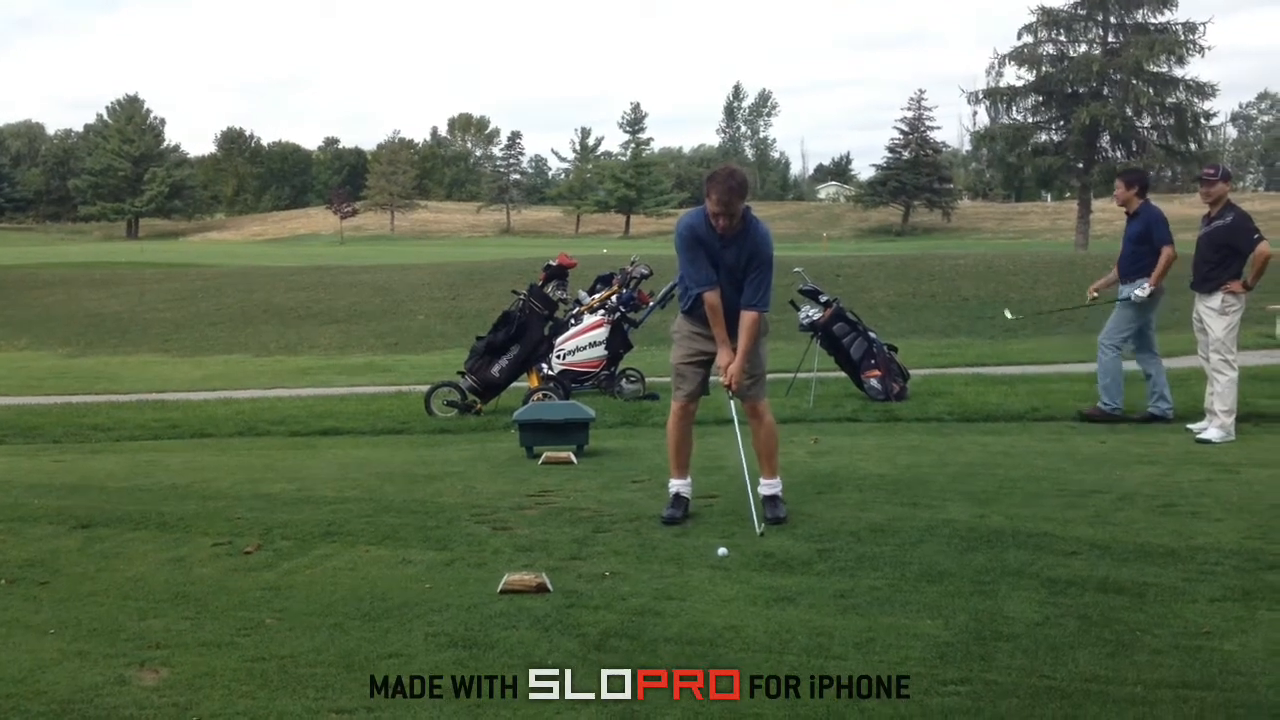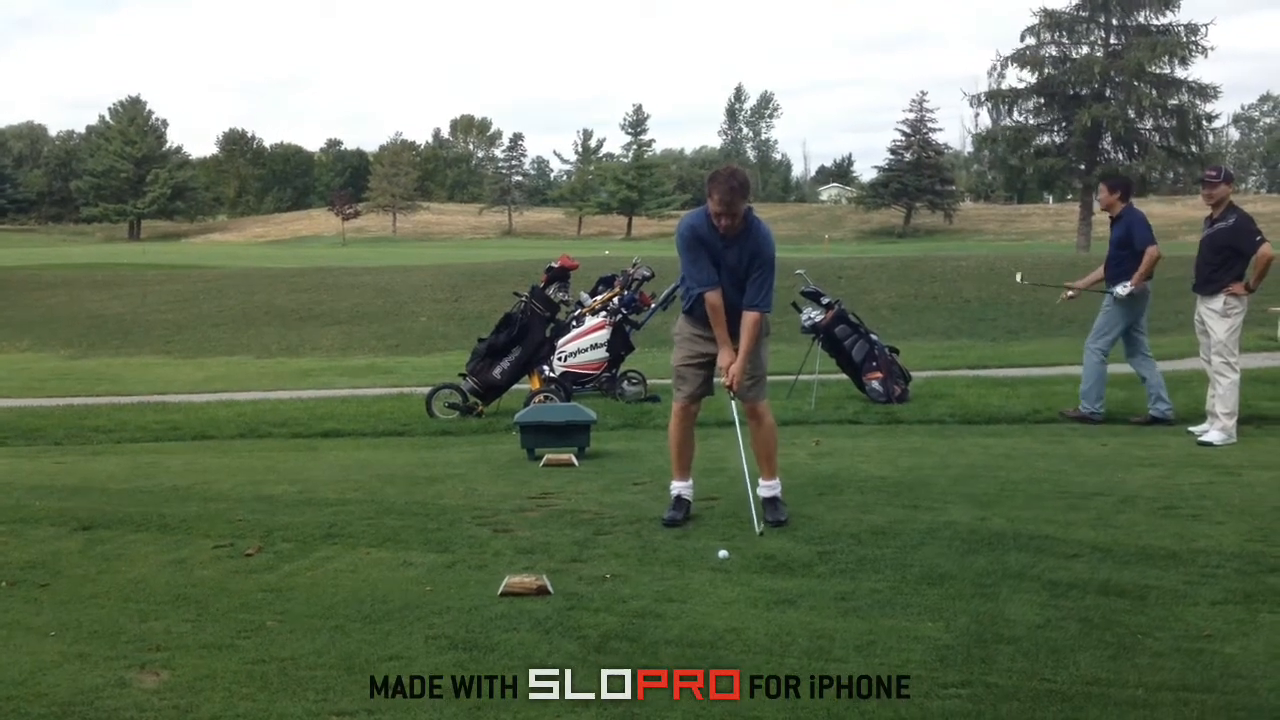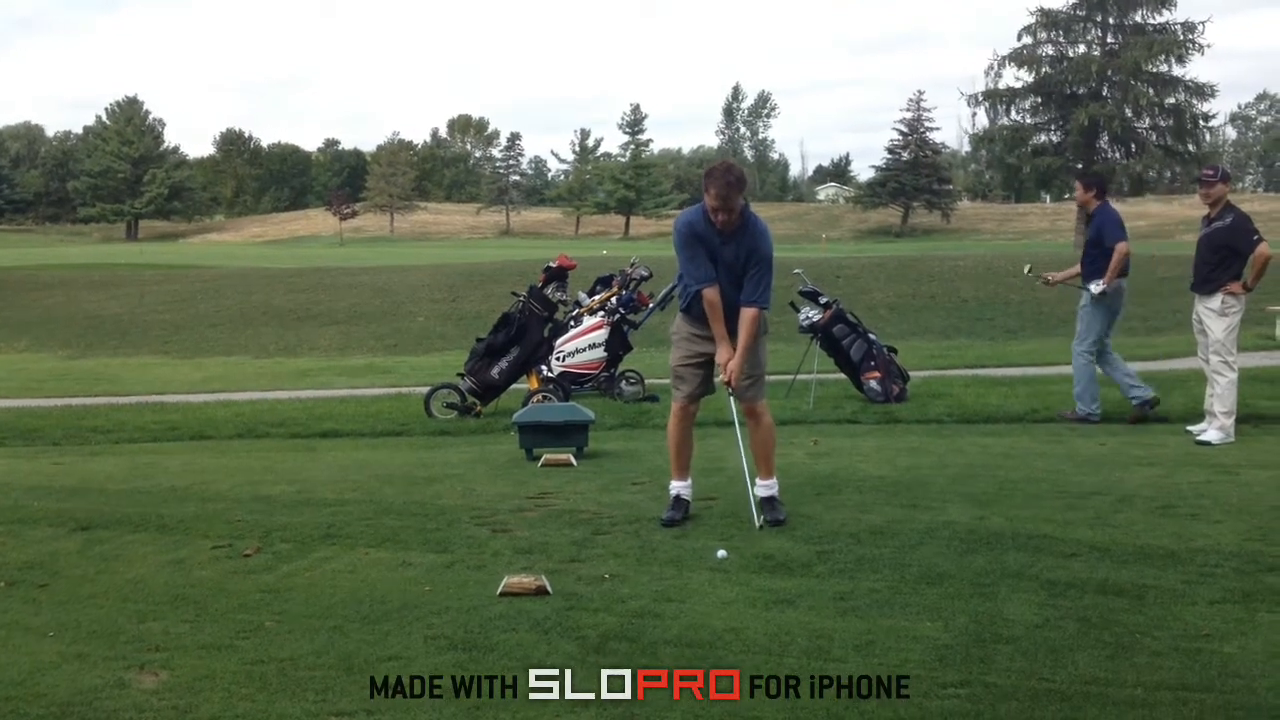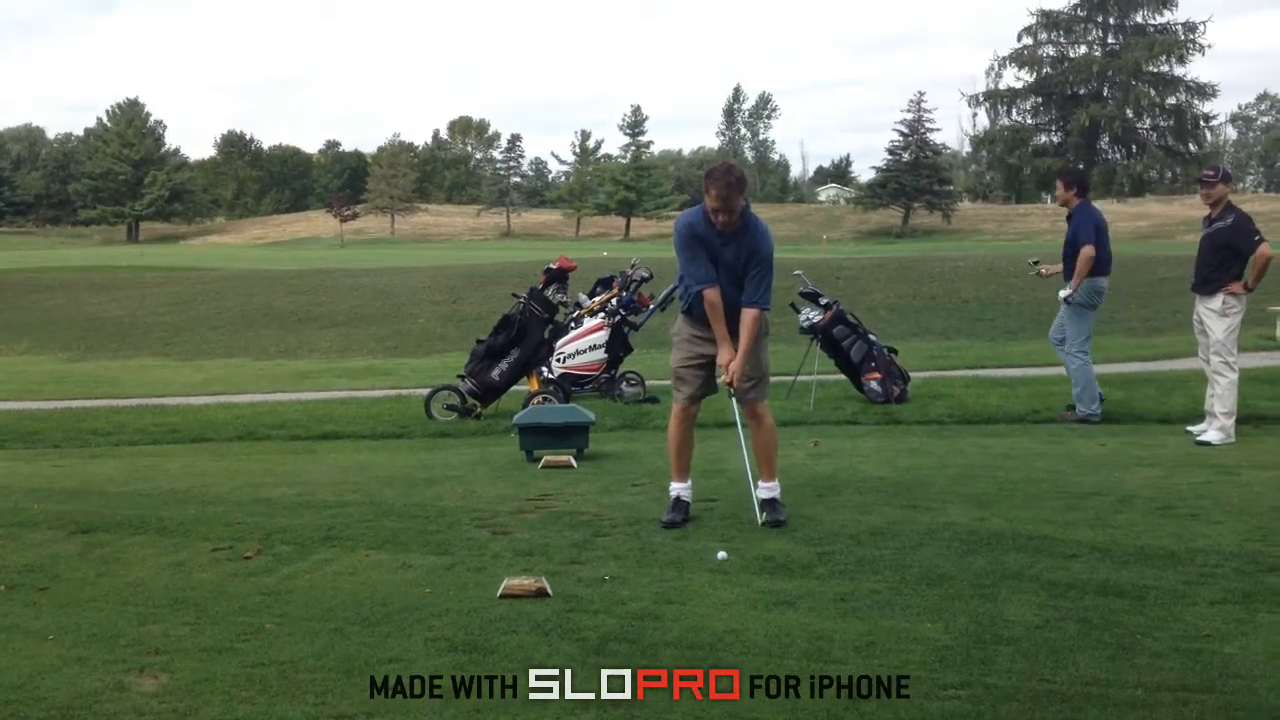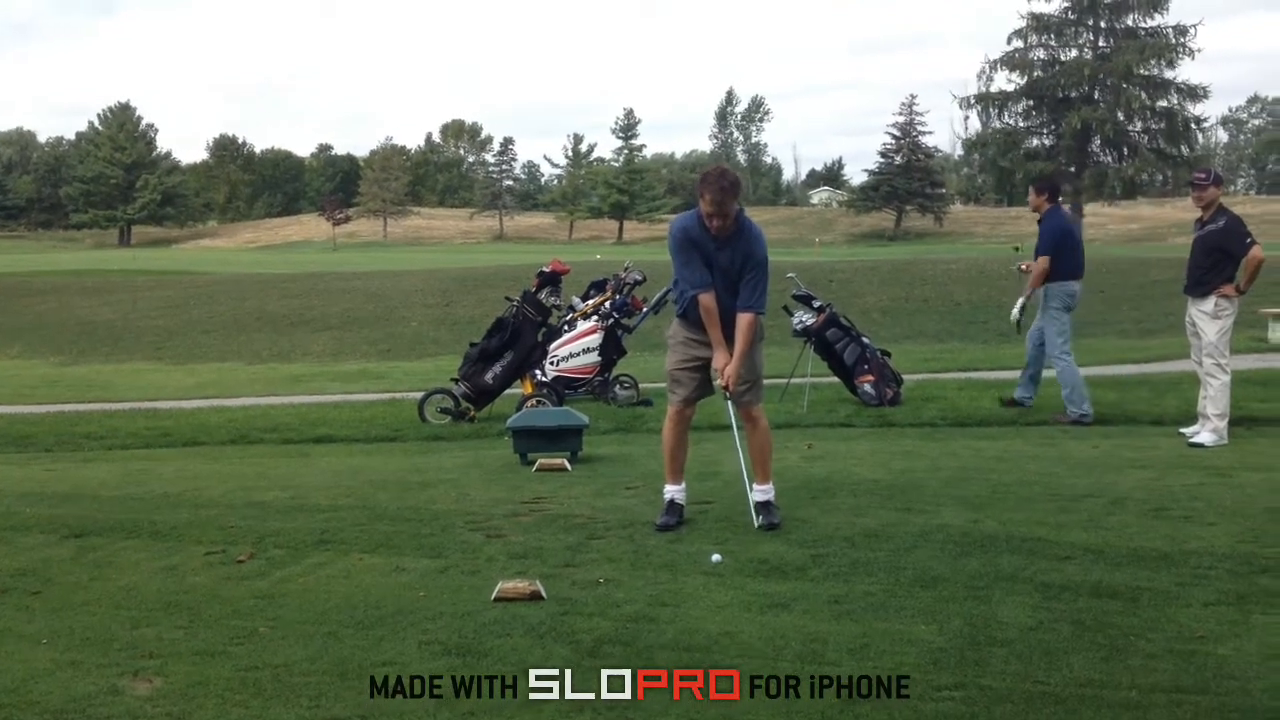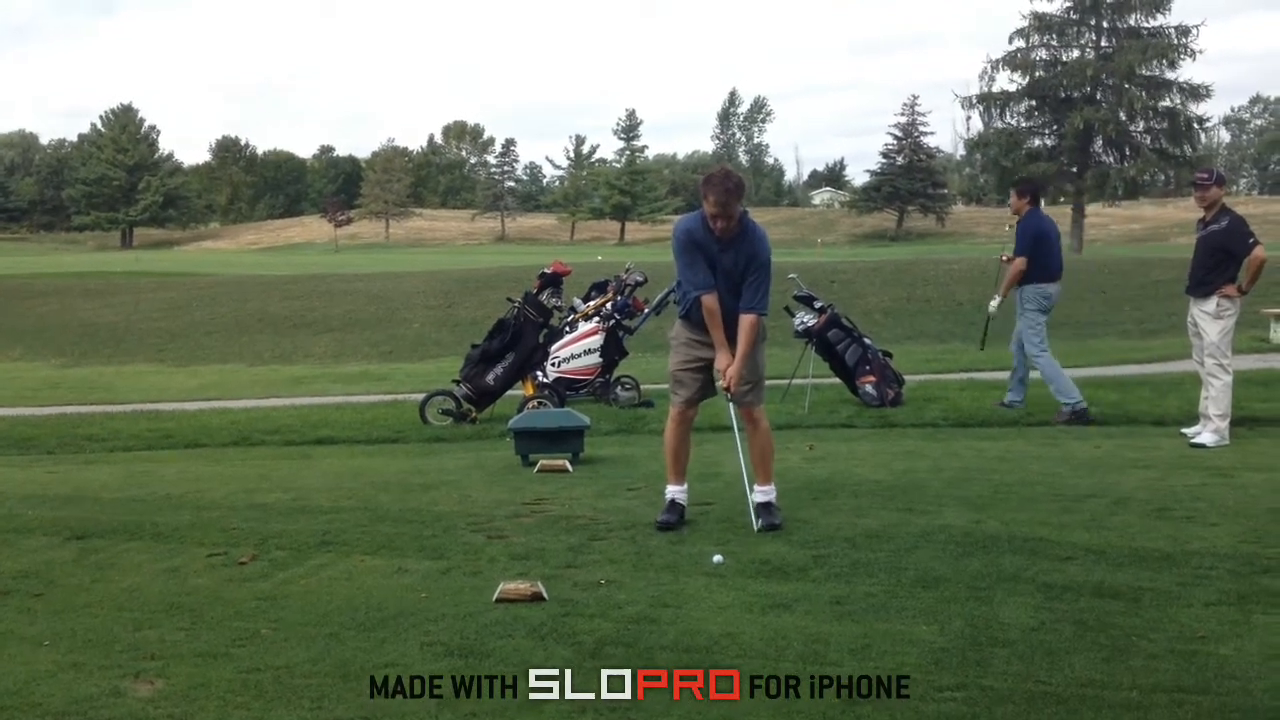
dt=0.2s
person 1, frame 1
left shoulder: (759, 237)
right shoulder: (688, 227)
left elbow: (753, 306)
right elbow: (708, 292)
left wrist: (739, 359)
right wrist: (721, 347)
left hip: (744, 324)
right hip: (695, 323)
left knee: (757, 406)
right knee: (682, 406)
left ankle: (771, 489)
right ankle: (679, 489)
person 1, frame 2
left shoulder: (761, 238)
right shoulder: (690, 228)
left elbow: (755, 306)
right elbow: (709, 292)
left wrist: (741, 359)
right wrist: (723, 348)
left hip: (746, 326)
right hip: (697, 325)
left knee: (756, 406)
right knee: (683, 407)
left ankle: (770, 490)
right ankle: (681, 492)
person 1, frame 3
left shoulder: (758, 234)
right shoulder: (687, 225)
left elbow: (753, 303)
right elbow: (707, 289)
left wrist: (738, 355)
right wrist: (720, 344)
left hip: (744, 325)
right hip: (695, 325)
left knee: (755, 407)
right knee: (682, 407)
left ankle: (767, 490)
right ankle: (680, 492)
person 1, frame 4
left shoulder: (758, 235)
right shoulder: (688, 226)
left elbow: (754, 304)
right elbow: (707, 289)
left wrist: (740, 355)
right wrist: (722, 346)
left hip: (745, 326)
right hip: (696, 326)
left knee: (757, 408)
right knee: (683, 408)
left ankle: (769, 492)
right ankle: (680, 494)
person 1, frame 5
left shoulder: (753, 239)
right shoulder: (682, 229)
left elbow: (749, 308)
right elbow: (702, 294)
left wrist: (736, 360)
right wrist: (717, 349)
left hip: (740, 329)
right hip: (691, 329)
left knee: (752, 411)
right knee: (678, 410)
left ankle: (763, 495)
right ankle: (674, 497)
person 1, frame 6
left shoulder: (757, 241)
right shoulder: (686, 231)
left elbow: (752, 309)
right elbow: (705, 295)
left wrist: (738, 361)
right wrist: (720, 351)
left hip: (743, 330)
right hip: (694, 330)
left knee: (753, 412)
right knee: (681, 411)
left ankle: (765, 496)
right ankle: (675, 498)
person 2, frame 1
left shoulder: (1235, 218)
right shoulder: (1207, 219)
left elbow: (1264, 251)
left wrist: (1247, 284)
left hip: (1223, 300)
right hip: (1202, 299)
left knee: (1222, 362)
right knee: (1209, 362)
left ankle: (1223, 425)
right ankle: (1212, 418)
person 2, frame 2
left shoulder: (1238, 220)
right shoulder: (1209, 221)
left elbow: (1266, 253)
left wrist: (1250, 286)
left hip: (1225, 302)
right hip: (1204, 300)
left knee: (1224, 364)
right knee: (1211, 364)
left ankle: (1225, 428)
right ankle: (1214, 420)
person 2, frame 3
left shoulder: (1235, 219)
right shoulder: (1207, 220)
left elbow: (1263, 252)
left wrist: (1247, 286)
left hip: (1223, 301)
right hip: (1202, 300)
left knee: (1222, 363)
right knee: (1209, 363)
left ankle: (1223, 427)
right ankle: (1211, 420)
person 2, frame 4
left shoulder: (1236, 220)
right shoulder: (1208, 220)
left elbow: (1265, 253)
left wrist: (1248, 286)
right wrist: (1200, 288)
left hip: (1223, 302)
right hip: (1203, 300)
left knee: (1223, 364)
right knee: (1210, 364)
left ankle: (1224, 428)
right ankle: (1212, 420)
person 2, frame 5
left shoulder: (1228, 222)
right shoulder: (1200, 223)
left elbow: (1256, 255)
left wrist: (1240, 288)
right wrist: (1193, 291)
left hip: (1215, 304)
right hip: (1195, 302)
left knee: (1215, 365)
right knee: (1202, 366)
left ankle: (1216, 429)
right ankle: (1204, 422)
person 2, frame 6
left shoulder: (1231, 222)
right shoulder: (1202, 223)
left elbow: (1258, 255)
left wrist: (1242, 288)
left hip: (1217, 304)
right hip: (1197, 302)
left knee: (1217, 366)
right knee: (1204, 366)
left ankle: (1218, 430)
right ankle: (1206, 423)
person 3, frame 1
left shoulder: (1152, 215)
right shoulder: (1134, 217)
left elbow: (1169, 253)
left wrist: (1150, 284)
right wrist: (1101, 284)
left hip: (1141, 290)
right hip: (1132, 289)
left knee: (1109, 342)
right knee: (1146, 350)
left ankle: (1110, 406)
right ankle: (1161, 408)
person 3, frame 2
left shoulder: (1133, 218)
right shoulder: (1119, 221)
left elbow: (1153, 253)
right elbow: (1111, 265)
left wrist: (1133, 283)
right wrist: (1081, 285)
left hip: (1127, 294)
right hip: (1125, 294)
left knee: (1095, 348)
right knee: (1139, 353)
left ankle: (1090, 408)
right ankle: (1161, 410)
person 3, frame 3
left shoulder: (1106, 217)
right shoulder: (1097, 218)
left elbow: (1123, 249)
left wrist: (1106, 281)
right wrist: (1061, 276)
left hip: (1101, 292)
right hip: (1103, 291)
left knee: (1083, 349)
right knee: (1101, 351)
left ankle: (1087, 409)
right ankle: (1142, 396)
person 3, frame 4
left shoulder: (1084, 216)
right shoulder: (1083, 214)
left elbow: (1088, 253)
left wrist: (1073, 286)
right wrist: (1054, 269)
left hip: (1085, 287)
right hip: (1084, 286)
left knee: (1076, 349)
right knee: (1058, 336)
left ankle: (1088, 409)
right ankle: (1089, 392)
person 3, frame 5
left shoulder: (1051, 222)
right shoulder: (1060, 218)
left elbow: (1044, 265)
left wrist: (1023, 298)
right wrist: (1032, 266)
left hip: (1058, 289)
right hip: (1063, 286)
left knee: (1059, 352)
right knee: (1036, 341)
left ankle: (1080, 411)
right ankle: (1024, 395)
person 3, frame 6
left shoulder: (1027, 224)
right shoulder: (1046, 221)
left elbow: (1021, 266)
left wrist: (999, 295)
right wrist: (1014, 258)
left hip: (1034, 291)
right hip: (1048, 287)
left knee: (1037, 352)
right knee: (1020, 345)
left ankle: (1074, 404)
right ankle: (1014, 397)
